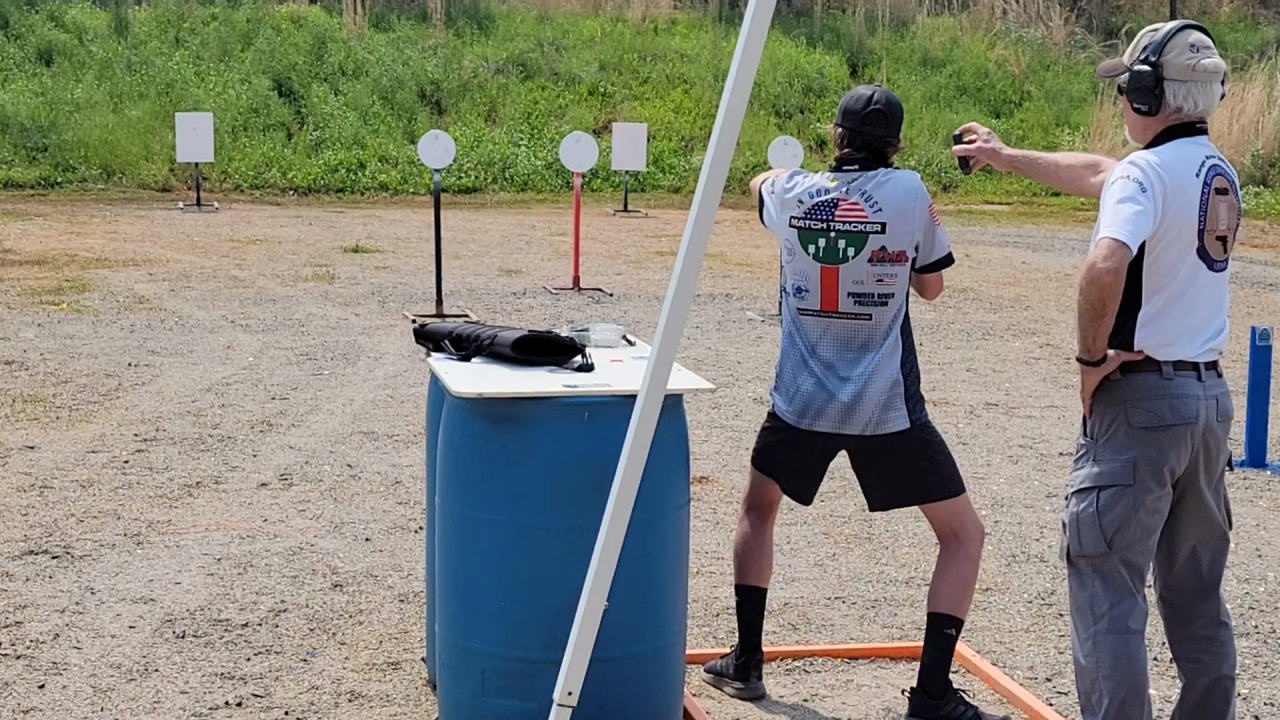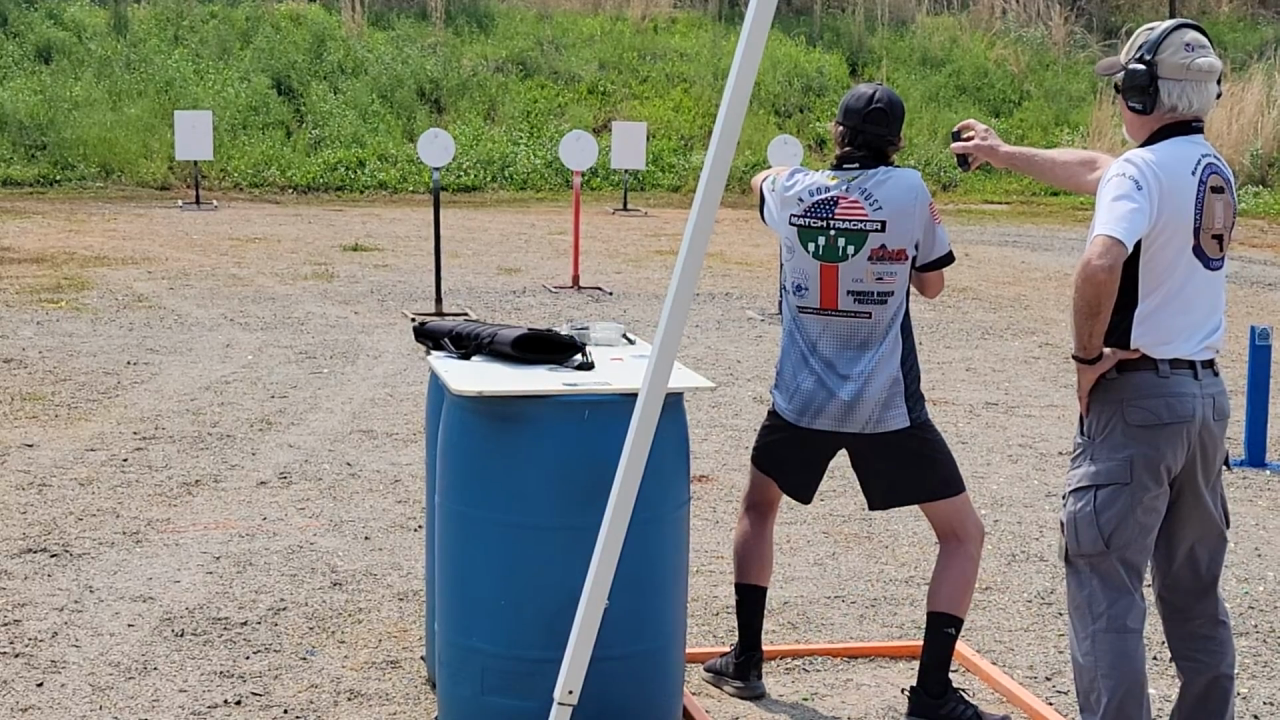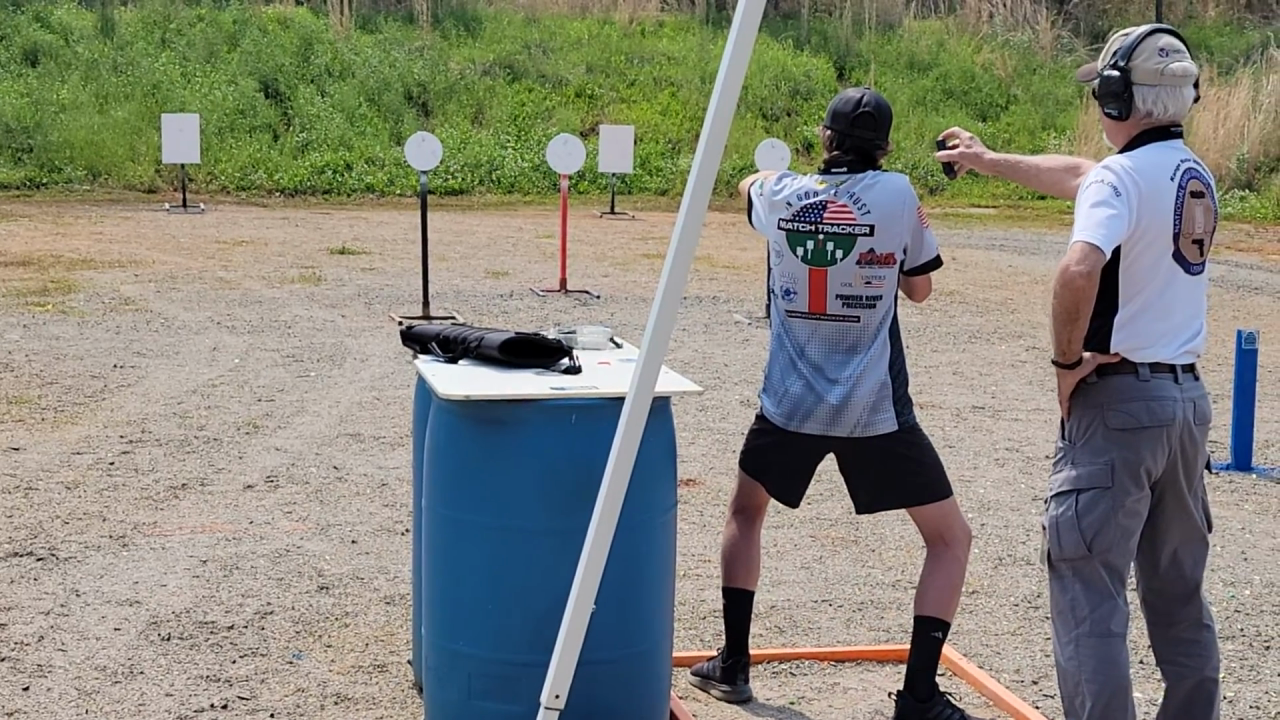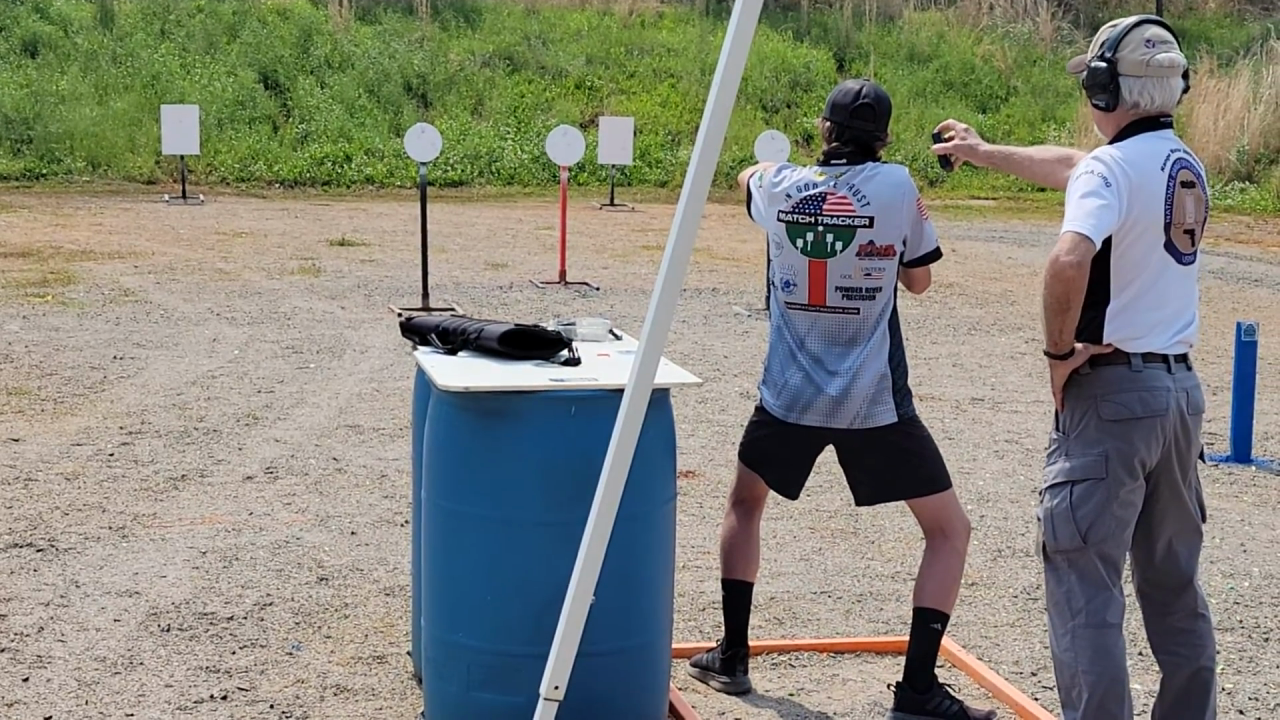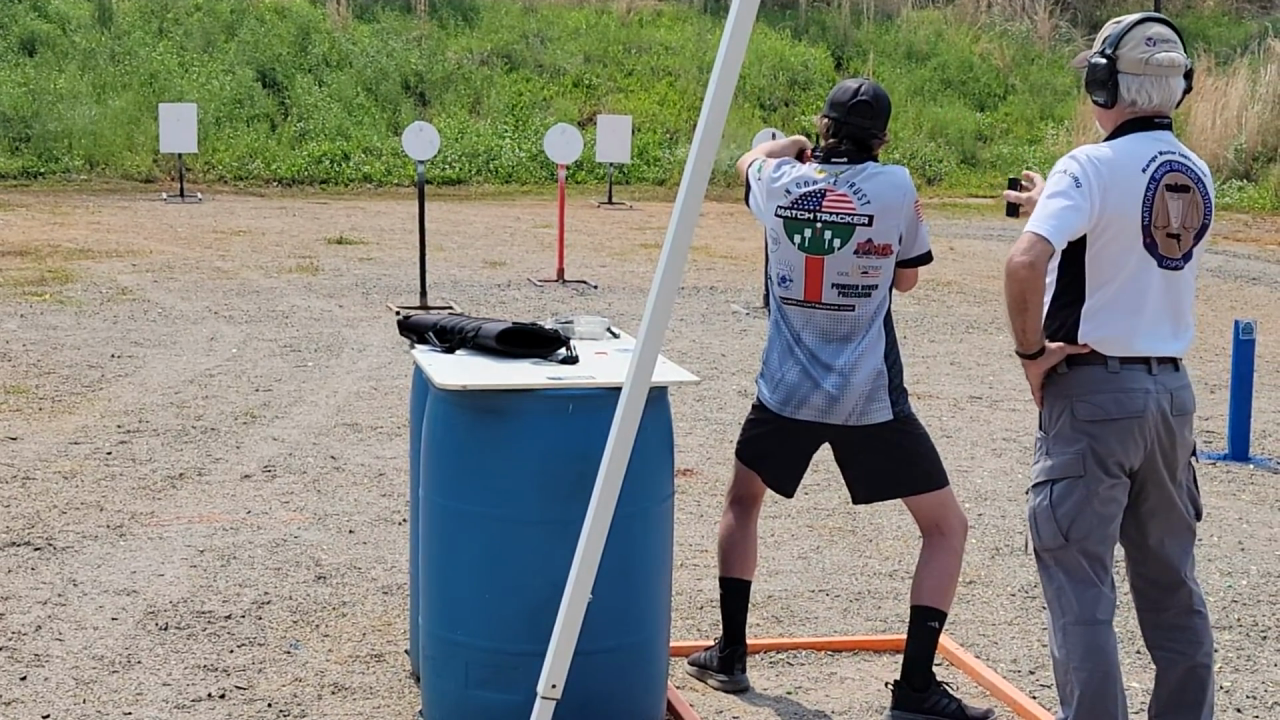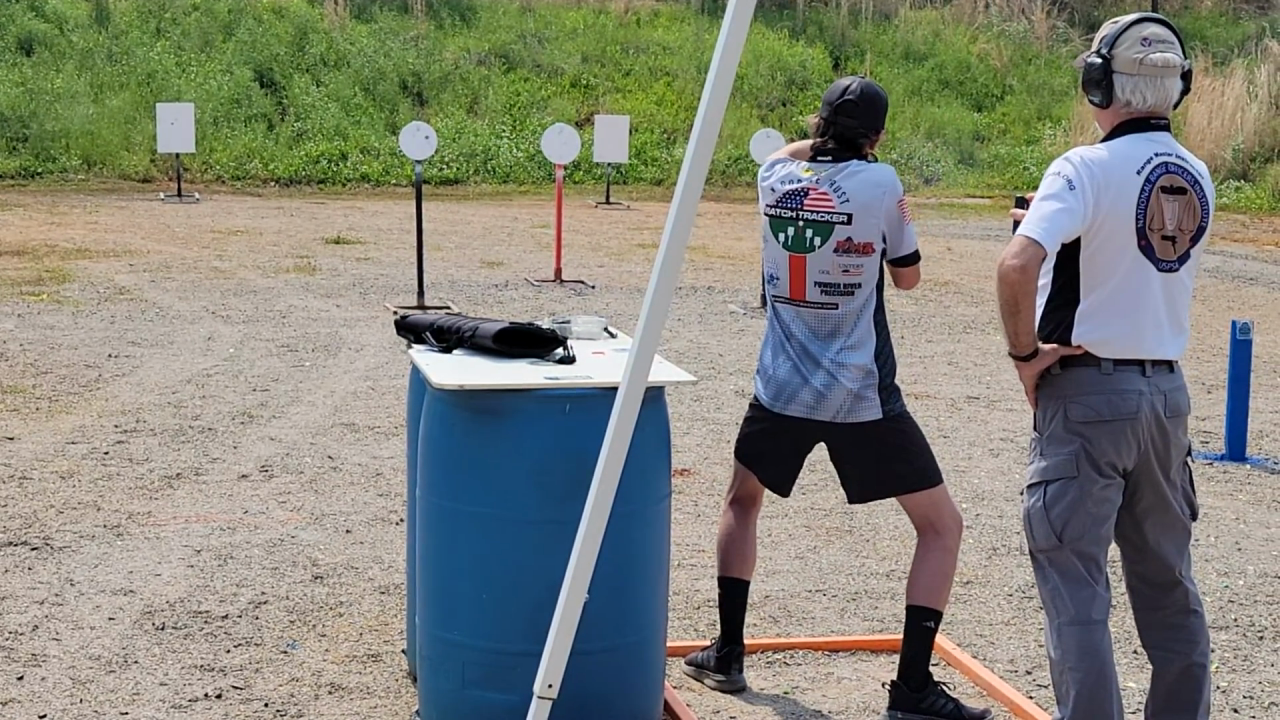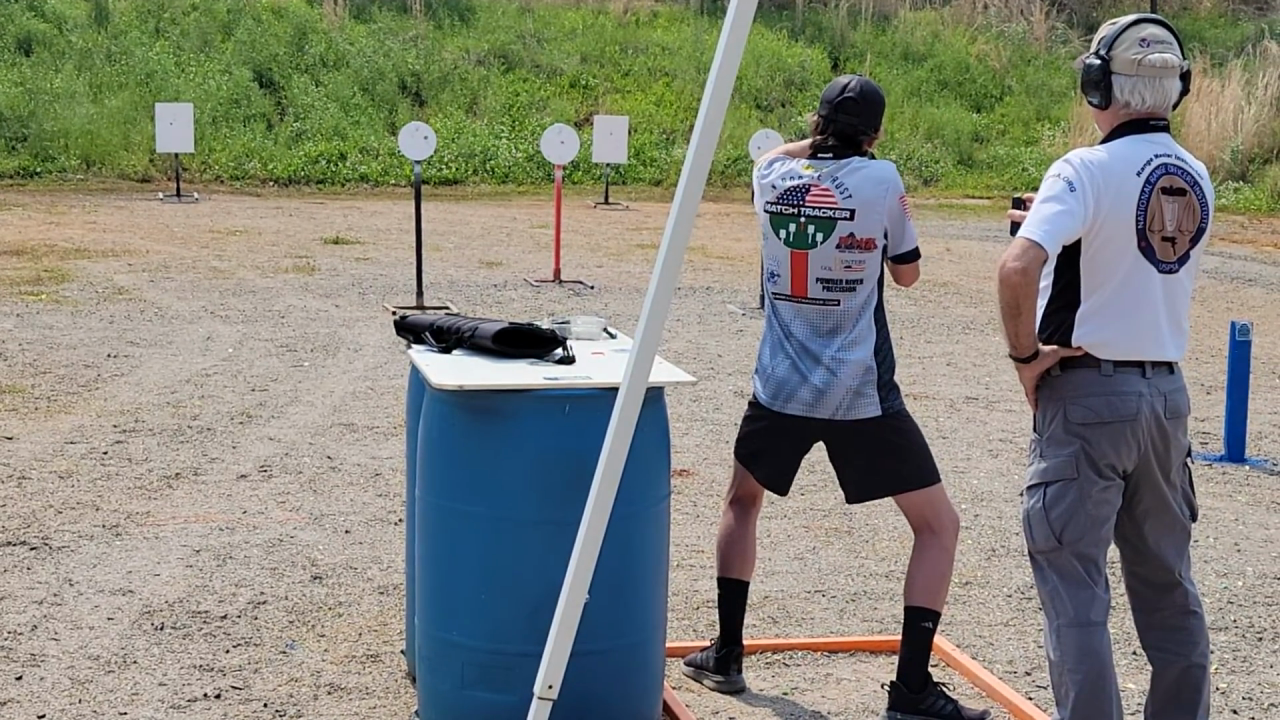
dt=0.7s
person 1, frame 1
left shoulder: (1145, 171)
right shoulder: (1219, 171)
left elbow: (1105, 268)
right elbow: (1096, 173)
left wrist: (1090, 356)
right wrist: (1006, 156)
left hip: (1140, 398)
right hip: (1209, 394)
left knee: (1107, 586)
right knee: (1195, 588)
person 1, frame 2
left shoulder: (1140, 169)
right shoulder: (1214, 168)
left elbow: (1100, 264)
right elbow: (1092, 168)
left wrist: (1087, 354)
right wrist: (1004, 153)
left hip: (1137, 396)
right hip: (1205, 393)
left knee: (1105, 584)
right knee: (1195, 586)
person 1, frame 3
left shoulder: (1120, 176)
right shoulder: (1196, 175)
left elbow: (1078, 270)
right elbow: (1076, 174)
left wrist: (1067, 360)
right wrist: (989, 160)
left hip: (1118, 402)
right hip: (1186, 398)
left knee: (1088, 590)
right knee: (1178, 591)
person 1, frame 4
left shoulder: (1110, 166)
right shoulder: (1186, 165)
left elbow: (1069, 260)
left wrist: (1060, 351)
right wrist: (983, 152)
left hip: (1112, 390)
right hip: (1178, 386)
left knee: (1084, 583)
right knee: (1173, 579)
person 1, frame 5
left shoulder: (1090, 165)
right shoulder: (1197, 174)
left elbow: (1025, 262)
left wrist: (1032, 351)
right wrist: (1053, 203)
left hip: (1093, 391)
right hip: (1170, 388)
left knee: (1080, 584)
right knee: (1170, 577)
person 1, frame 6
left shoulder: (1087, 168)
right shoulder: (1196, 176)
left elbow: (1017, 264)
left wrist: (1025, 352)
left hip: (1088, 392)
right hip: (1165, 390)
left knee: (1075, 584)
right knee: (1167, 578)
person 1, frame 7
left shoulder: (1087, 169)
right shoulder: (1196, 177)
left elbow: (1017, 267)
left wrist: (1025, 354)
left hip: (1087, 395)
right hip: (1166, 391)
left knee: (1074, 585)
right knee: (1166, 579)
person 2, frame 1
left shoulder: (791, 192)
right shoulder: (909, 193)
left elbow: (757, 181)
right elbow: (931, 286)
left hip: (802, 402)
right hip: (887, 409)
left knee: (757, 510)
right knee: (964, 534)
left ankle: (745, 661)
person 2, frame 2
left shoulder: (792, 190)
right shoulder: (909, 190)
left elbow: (760, 179)
right elbow: (932, 283)
left hip: (802, 401)
right hip: (887, 408)
left knee: (757, 508)
right knee: (963, 534)
left ankle: (745, 659)
person 2, frame 3
left shoulder: (780, 194)
right shoulder: (897, 195)
left elbow: (747, 182)
right elbow: (919, 288)
left hip: (790, 405)
right hip: (875, 412)
left knee: (744, 513)
right knee: (951, 538)
left ankle: (733, 663)
person 2, frame 4
left shoulder: (781, 186)
right shoulder: (898, 187)
left elbow: (748, 175)
right elbow: (919, 279)
left hip: (790, 396)
right hip: (876, 403)
left knee: (744, 504)
right knee: (950, 529)
left ankle: (732, 655)
person 2, frame 5
left shoulder: (782, 182)
right shoulder: (896, 187)
left elbow: (748, 159)
right elbow: (907, 279)
left wrist: (792, 145)
left hip: (786, 393)
right hip: (869, 400)
left knee: (741, 501)
right knee: (947, 527)
left ankle: (729, 654)
person 2, frame 6
left shoulder: (775, 179)
right shoulder: (880, 184)
right elbow: (908, 277)
left wrist: (820, 142)
left hip: (781, 390)
right hip: (862, 398)
left knee: (742, 502)
right knee: (942, 526)
left ankle: (727, 653)
person 2, frame 7
left shoulder: (773, 178)
right shoulder: (881, 180)
right elbow: (907, 273)
left wrist: (818, 143)
left hip: (781, 388)
right hip: (861, 395)
left knee: (741, 502)
right knee: (938, 525)
left ankle: (726, 654)
